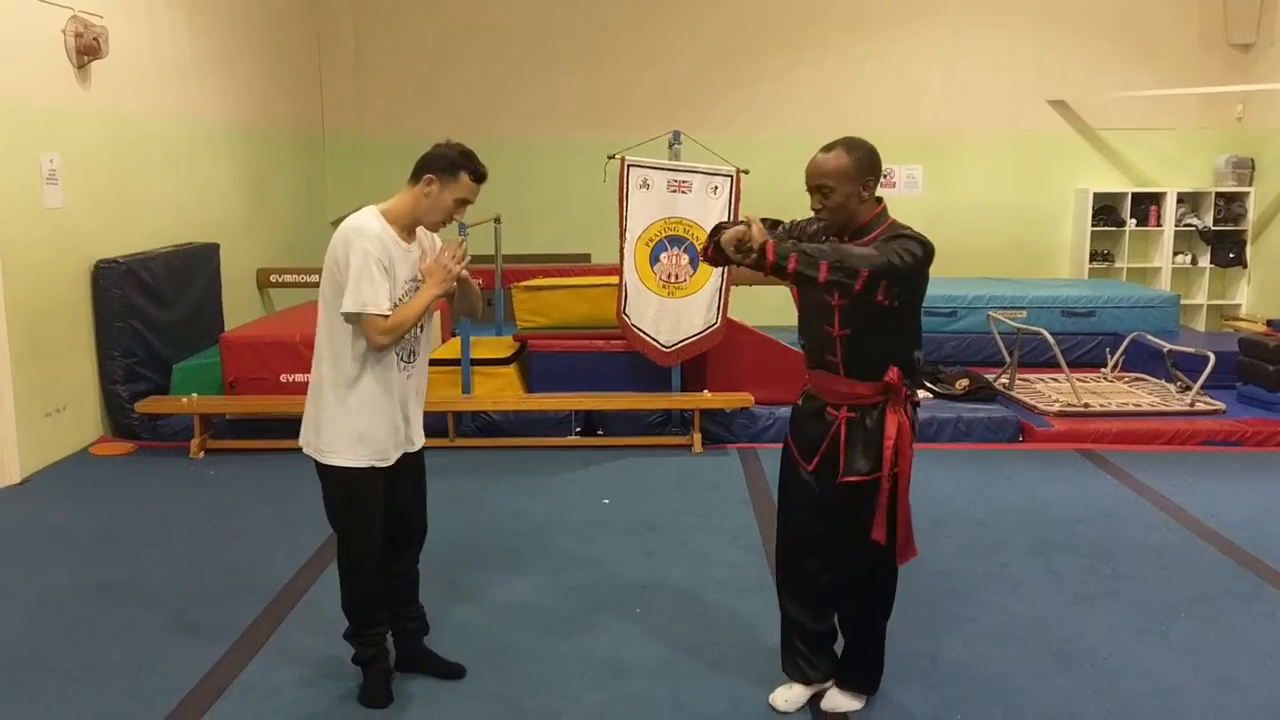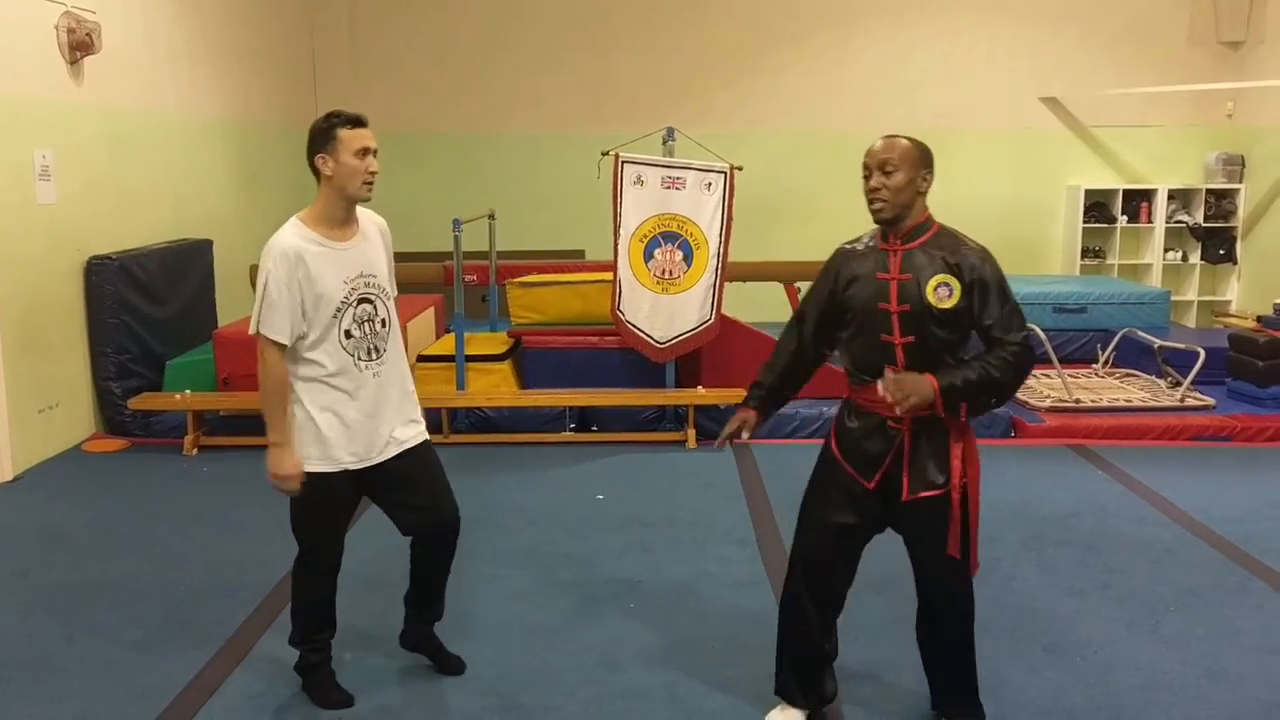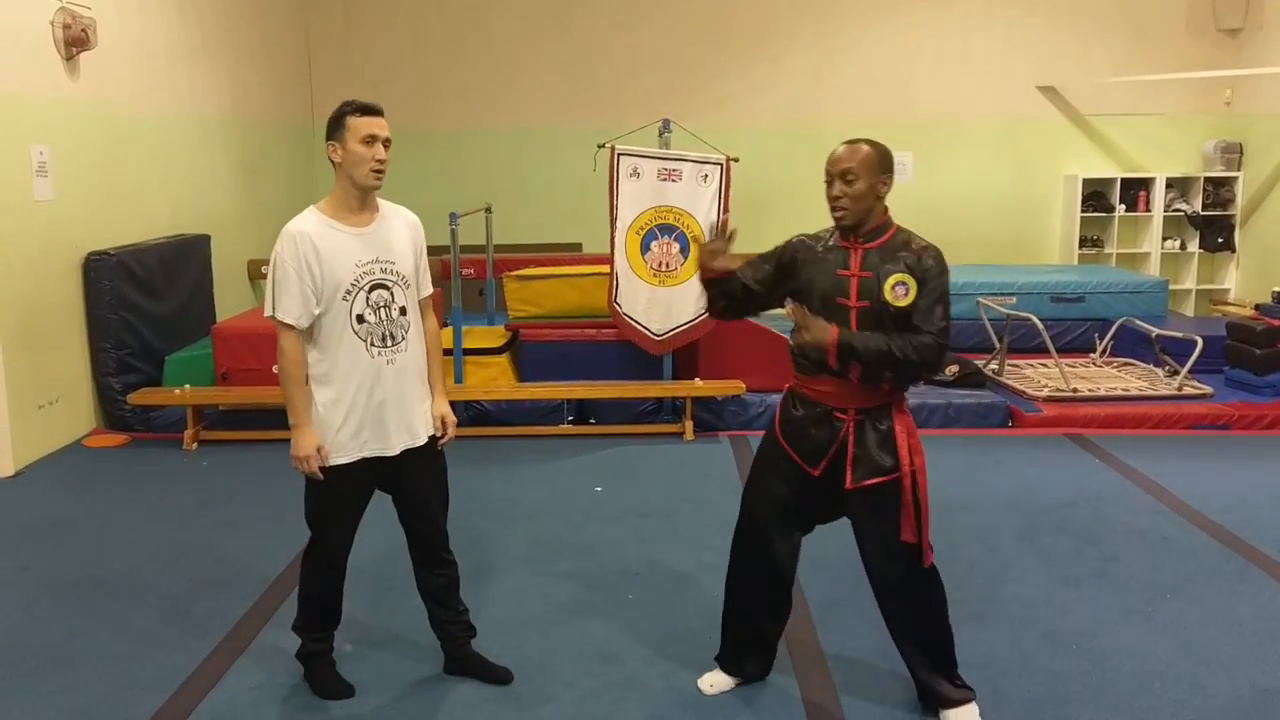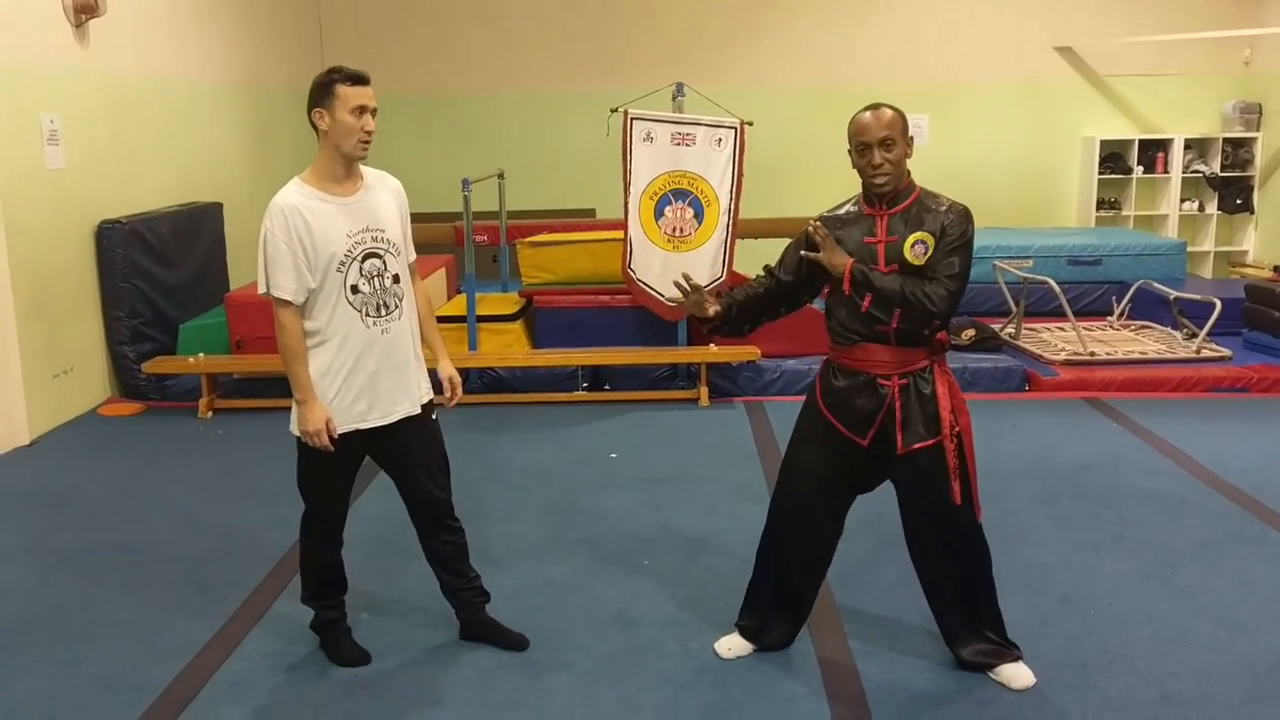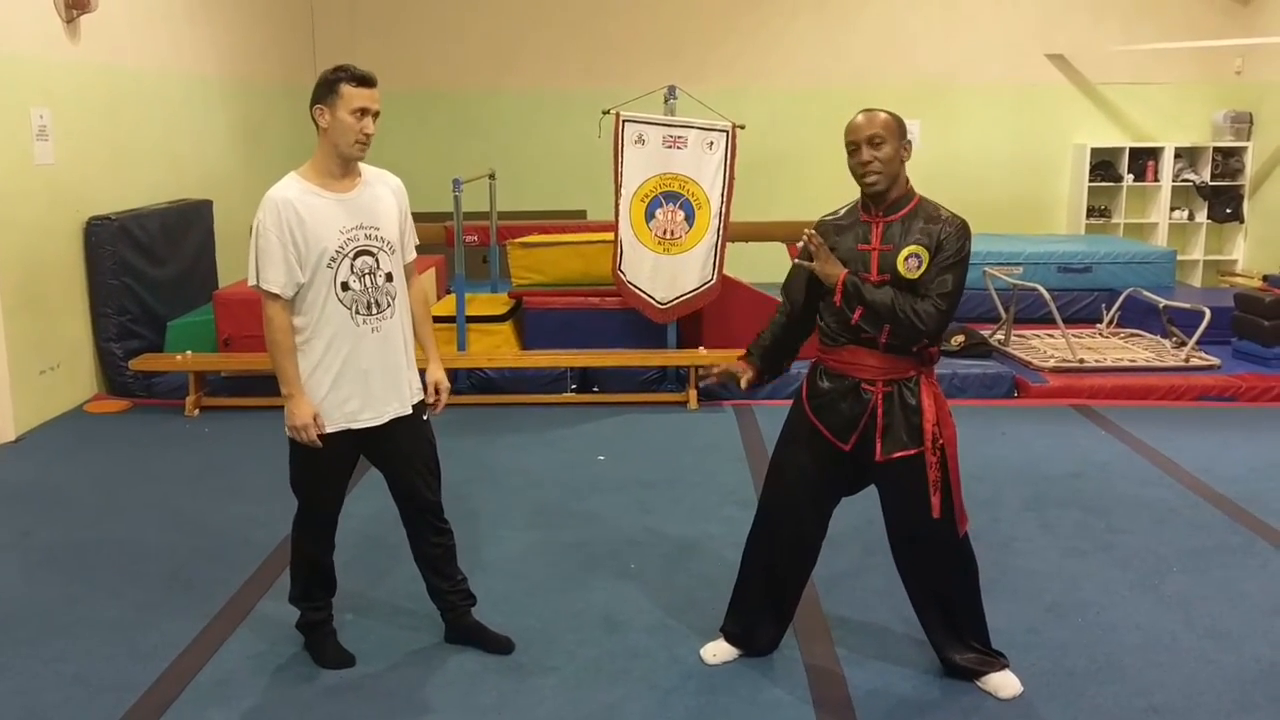
dt=1s
person 1, frame 1
left shoulder: (426, 240)
right shoulder: (363, 236)
left elbow: (471, 311)
right elbow: (379, 332)
left wrist: (460, 280)
right wrist: (432, 287)
left hip: (400, 428)
right hip: (349, 433)
left knee: (406, 539)
right knee: (363, 549)
left ankle: (410, 643)
right ankle: (372, 658)
person 1, frame 2
left shoulder: (376, 229)
right shoulder: (289, 251)
right elbow: (274, 353)
left wrist: (410, 387)
right wrist: (280, 442)
left hip: (397, 426)
right hip: (325, 443)
left knee: (441, 522)
right knee: (320, 559)
left ankle: (419, 627)
right ankle: (314, 664)
person 1, frame 3
left shoulder: (407, 225)
right shoulder: (303, 236)
right elbow: (289, 338)
left wrist: (440, 395)
right wrist: (301, 426)
left hip: (413, 426)
right hip: (340, 435)
left knee: (432, 541)
right knee: (328, 551)
left ankle: (458, 646)
right ankle: (316, 654)
person 1, frame 4
left shoulder: (389, 190)
right shoulder: (291, 209)
right elbow: (286, 313)
left wrist: (440, 355)
right wrist: (306, 400)
left hip: (404, 394)
right hip: (335, 405)
left knee: (436, 509)
right knee: (326, 521)
left ankle: (472, 612)
right ankle: (330, 623)
person 1, frame 5
left shoulder: (390, 189)
right shoulder: (285, 204)
right elbow: (275, 306)
left wrist: (432, 359)
right wrist: (294, 395)
left hip: (398, 394)
right hip: (326, 405)
left knee: (426, 510)
right knee: (317, 521)
left ankle: (457, 614)
right ankle: (316, 623)
person 2, frame 1
left shoulder: (906, 249)
right shoulder: (818, 232)
left elbow: (857, 270)
left wrist: (768, 251)
right wrist: (734, 236)
left hip: (874, 425)
right hip: (816, 415)
left knee: (863, 557)
right knee: (799, 547)
left ankle: (857, 675)
right ankle: (809, 667)
person 2, frame 2
left shoulder: (967, 260)
right shoulder: (849, 260)
left elbow: (1014, 350)
right elbow: (804, 339)
left wrist: (939, 387)
right wrist: (757, 403)
left hip: (934, 443)
right hip: (860, 434)
left knee: (944, 583)
right knee: (816, 562)
person 2, frame 3
left shoulder: (919, 260)
right shoulder: (806, 252)
left elbow: (928, 350)
right elbow: (740, 298)
left wrist: (838, 342)
right wrist: (720, 275)
left hip: (875, 431)
right hip: (803, 423)
left knee: (902, 565)
right knee: (759, 544)
right ankle: (741, 661)
person 2, frame 4
left shoulder: (948, 220)
right shoulder: (833, 224)
left elbow: (935, 304)
right elbow: (778, 287)
left wrist: (852, 272)
right wrist: (720, 309)
left hip: (919, 396)
right hip: (844, 391)
left knee: (948, 528)
right knee: (797, 513)
left ankle: (986, 646)
right ankle: (763, 626)
person 2, frame 5
left shoulder: (945, 230)
right shoulder: (830, 229)
left elbow: (926, 321)
right elbow: (795, 313)
left wrist: (845, 282)
right wrist: (754, 364)
left hip: (904, 405)
right hip: (829, 398)
left knee: (932, 537)
right knee: (782, 520)
left ankle: (972, 654)
right ankle: (747, 632)
